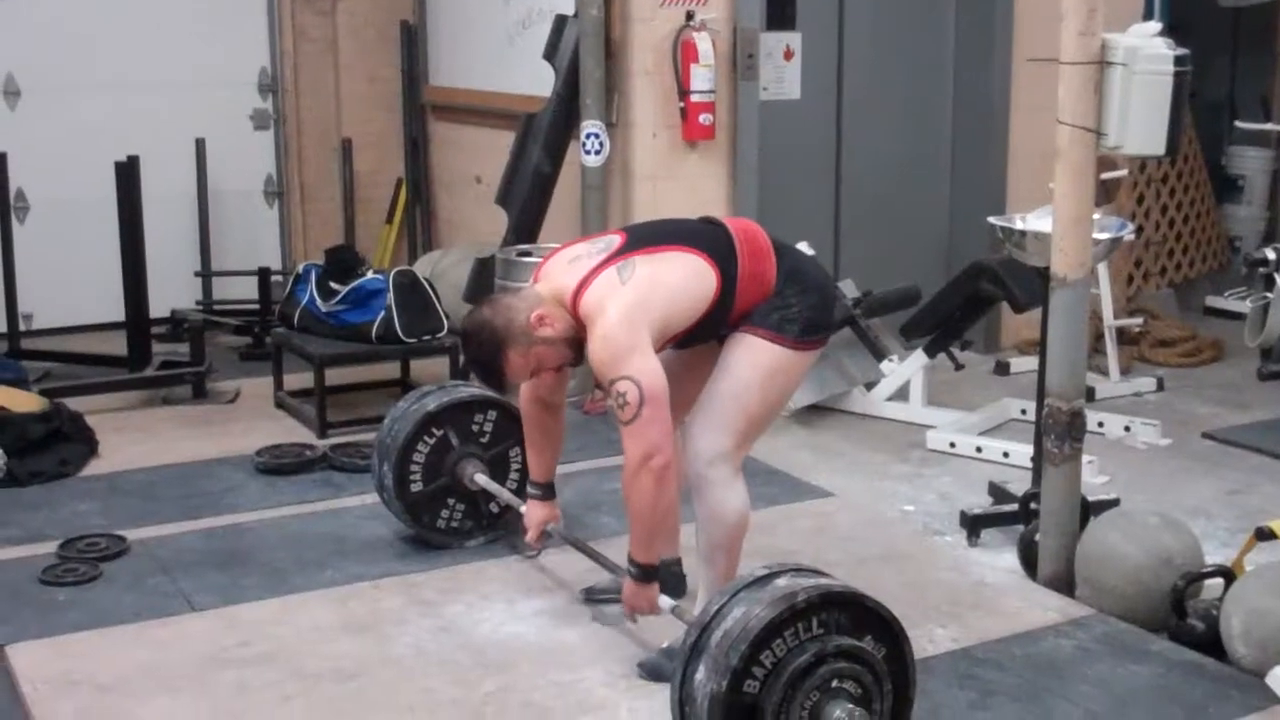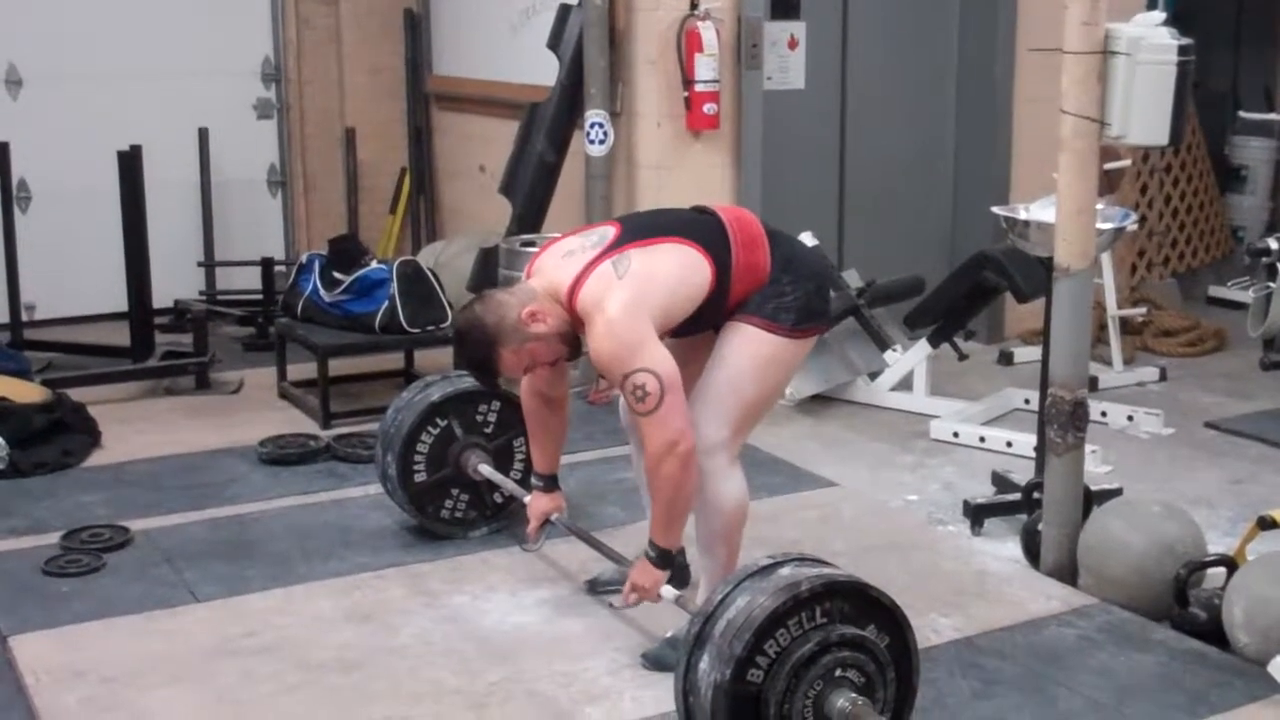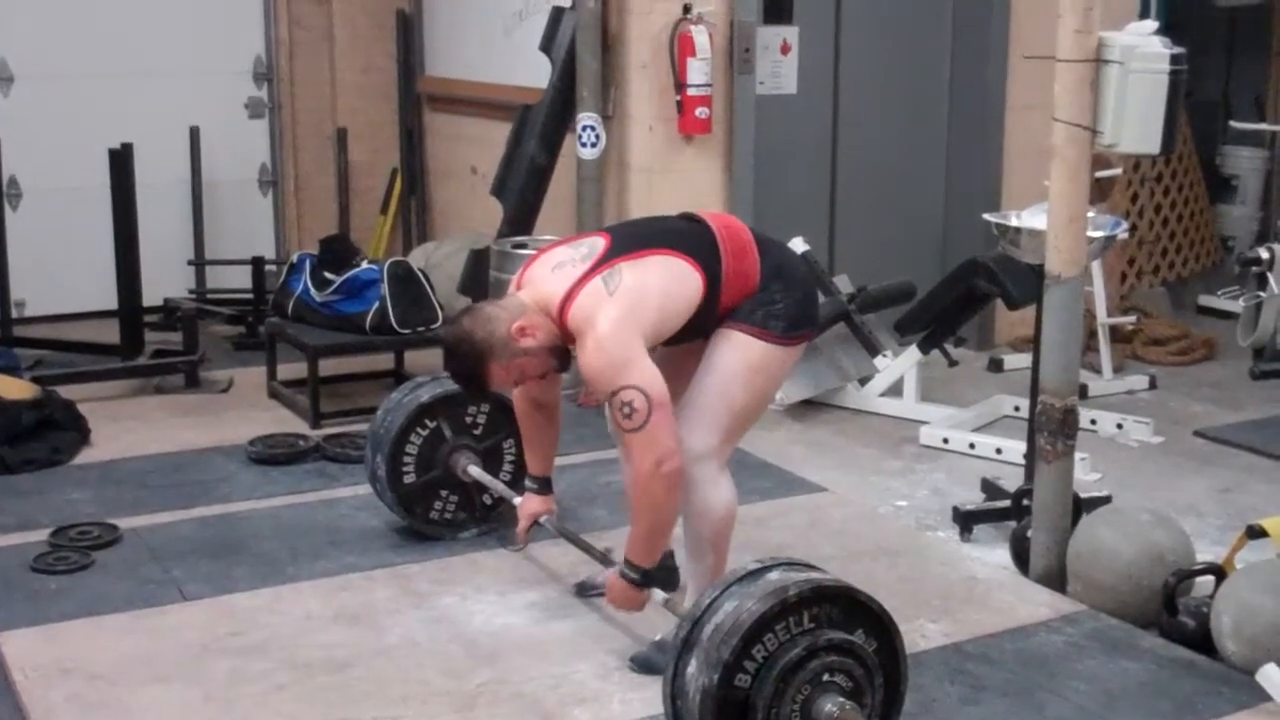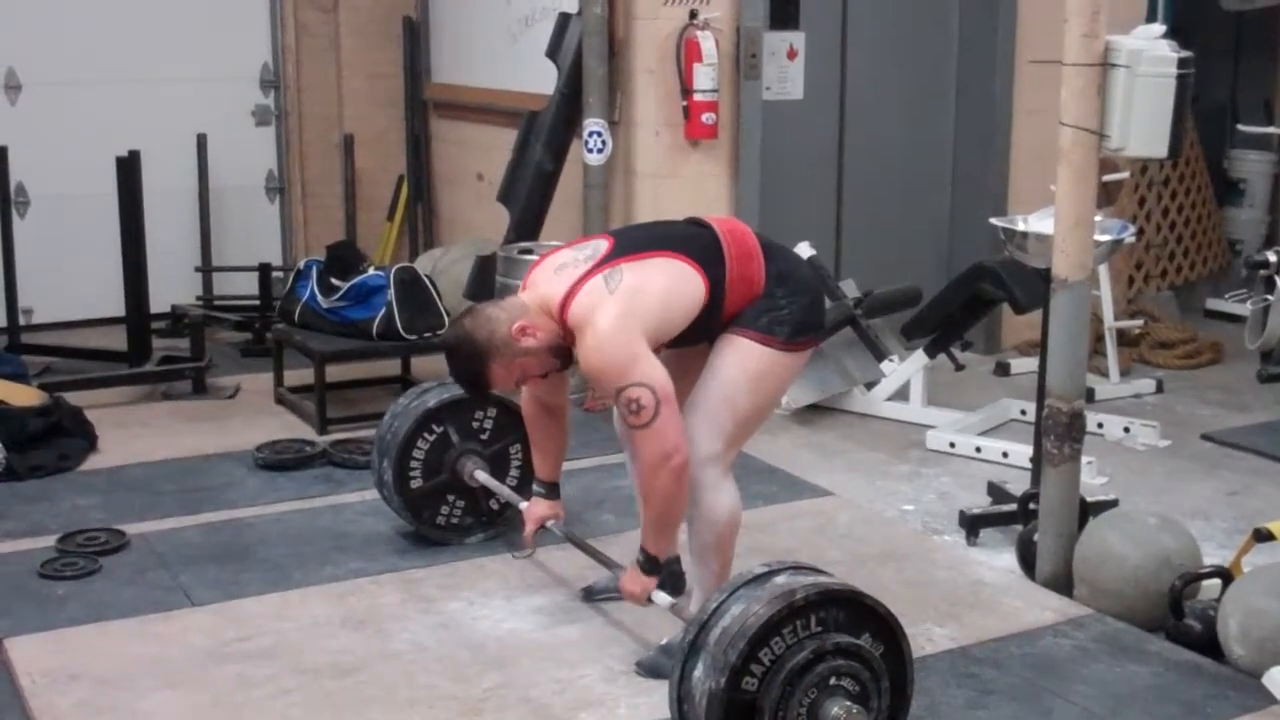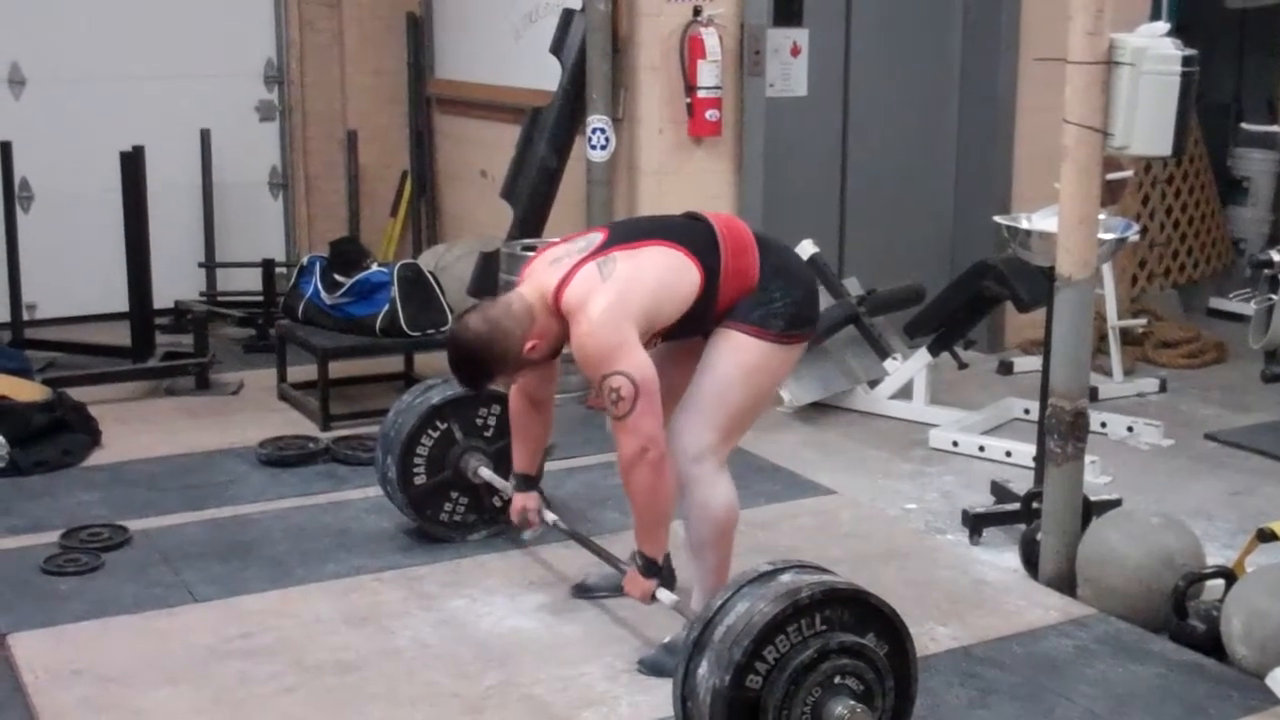
dt=1s
person 1, frame 1
left shoulder: (612, 326)
right shoulder: (543, 289)
left elbow: (651, 460)
right elbow: (541, 400)
left wrist: (640, 573)
right wrist: (540, 494)
left hip: (788, 299)
right hip: (730, 288)
left knee: (709, 455)
right knee: (647, 422)
right ankle: (666, 567)
person 1, frame 2
left shoulder: (611, 321)
right shoulder: (536, 283)
left elbow: (675, 445)
right elbow: (542, 393)
left wrist: (657, 557)
right wrist: (544, 484)
left hip: (783, 286)
right hip: (726, 273)
left knee: (707, 443)
right knee: (643, 411)
right ankle: (672, 562)
person 1, frame 3
left shoulder: (602, 334)
right shoulder: (525, 292)
left elbow: (663, 463)
right elbow: (537, 400)
left wrist: (634, 576)
right wrist: (538, 485)
left hip: (772, 294)
right hip: (713, 279)
left knee: (696, 451)
right knee: (630, 420)
right ankle: (659, 562)
person 1, frame 4
left shoulder: (602, 334)
right shoulder: (532, 295)
left elbow: (671, 457)
right elbow: (545, 403)
left wrist: (647, 563)
right wrist: (545, 490)
left hip: (778, 300)
right hip: (719, 285)
left knee: (702, 456)
right knee: (637, 423)
right ankle: (668, 567)
person 1, frame 5
left shoulder: (595, 324)
right shoulder: (530, 292)
left elbow: (645, 450)
right elbow: (530, 395)
left wrist: (648, 564)
right wrist: (524, 483)
left hip: (771, 294)
right hip: (715, 284)
left knee: (694, 452)
right knee: (633, 421)
right ankle: (654, 565)
